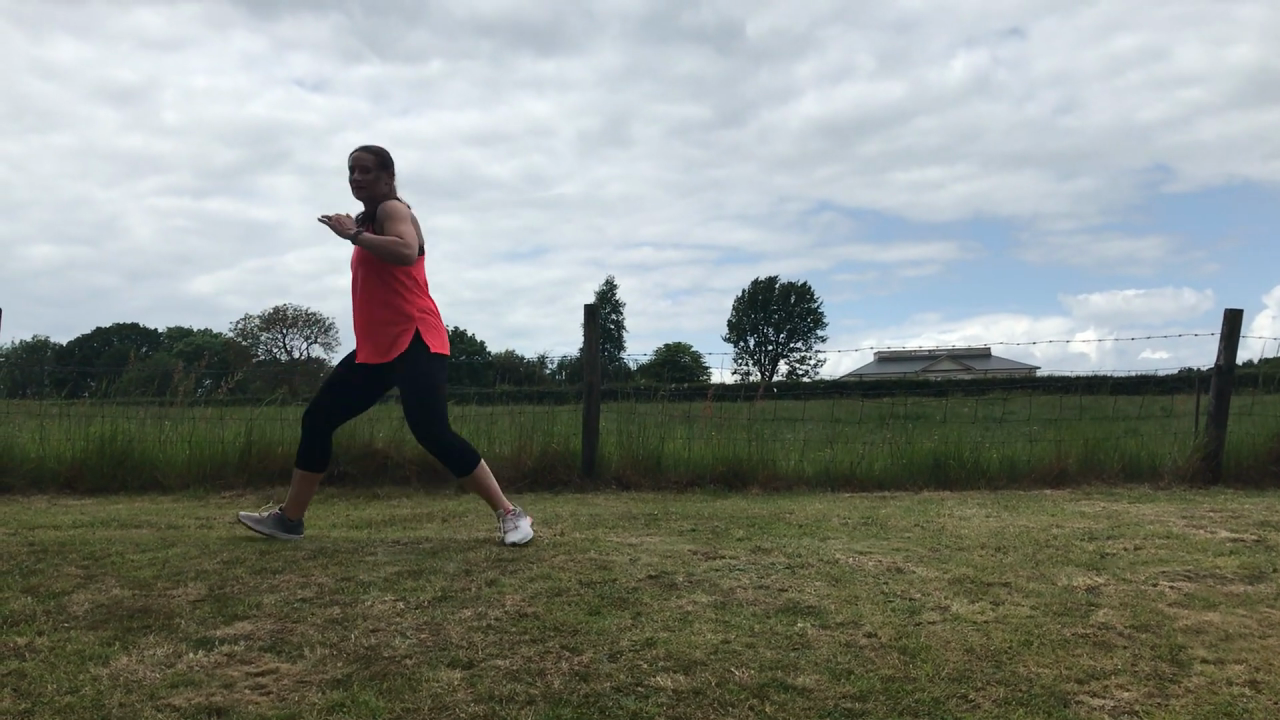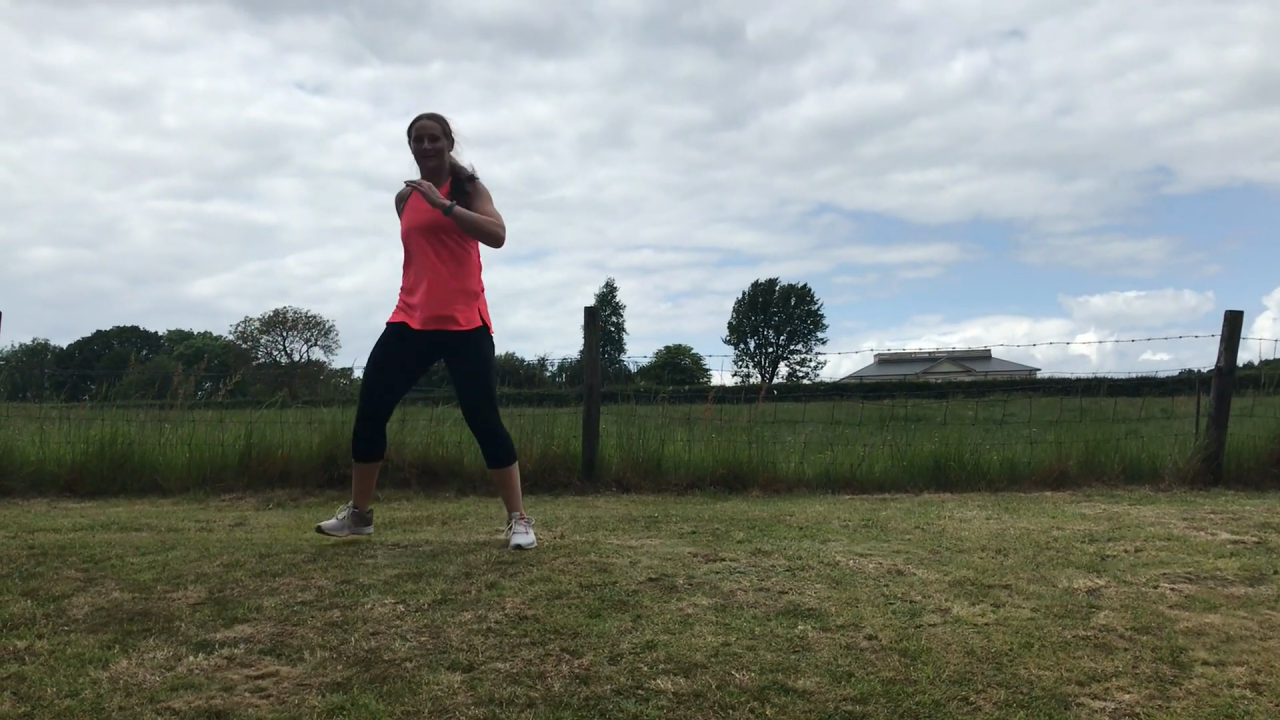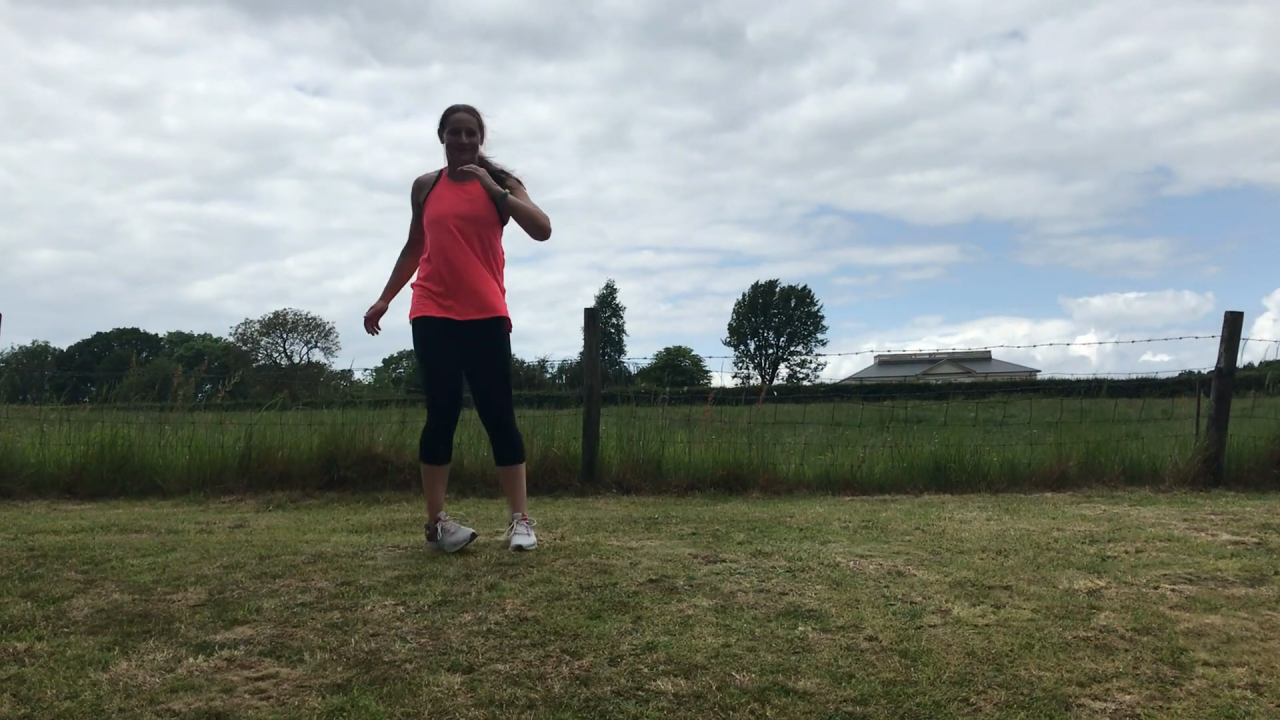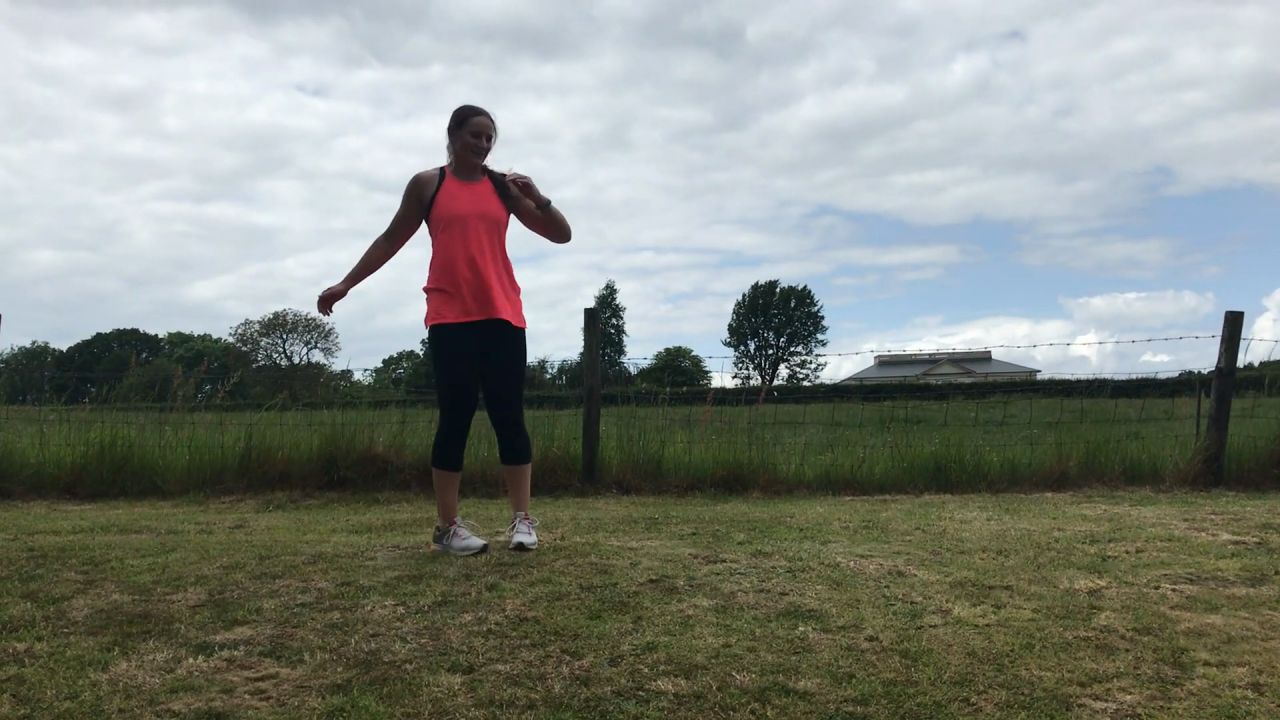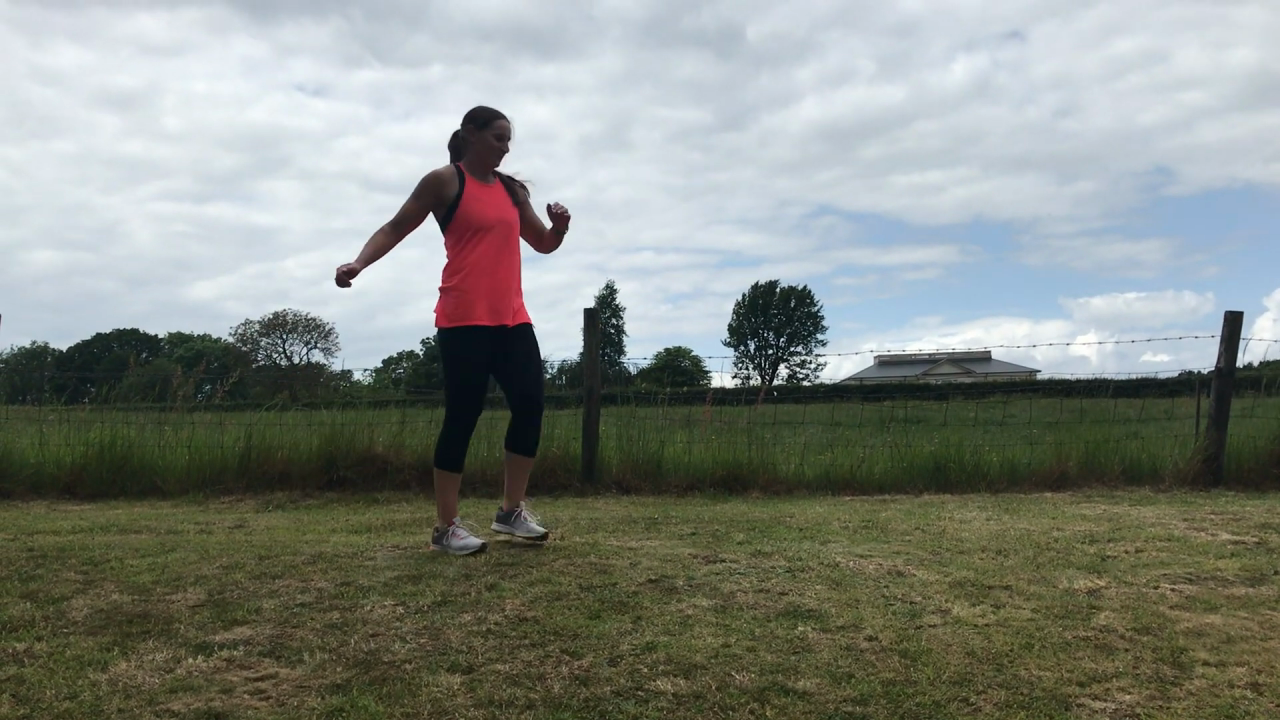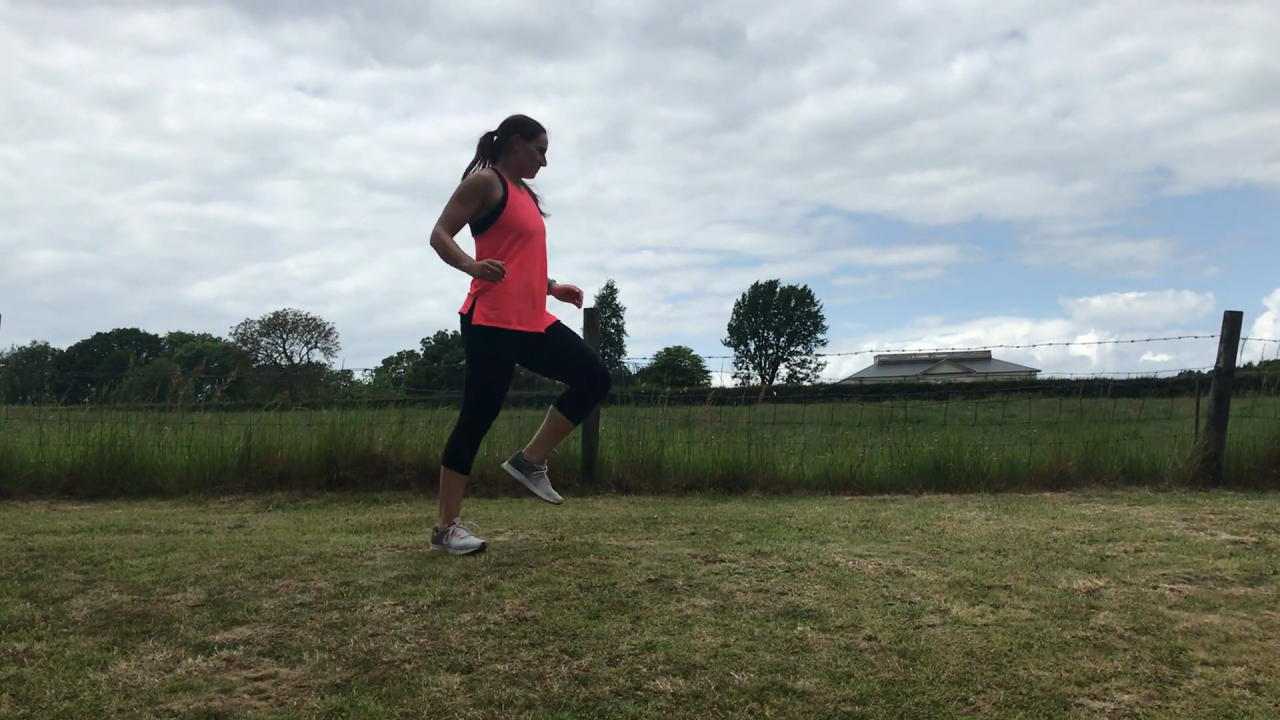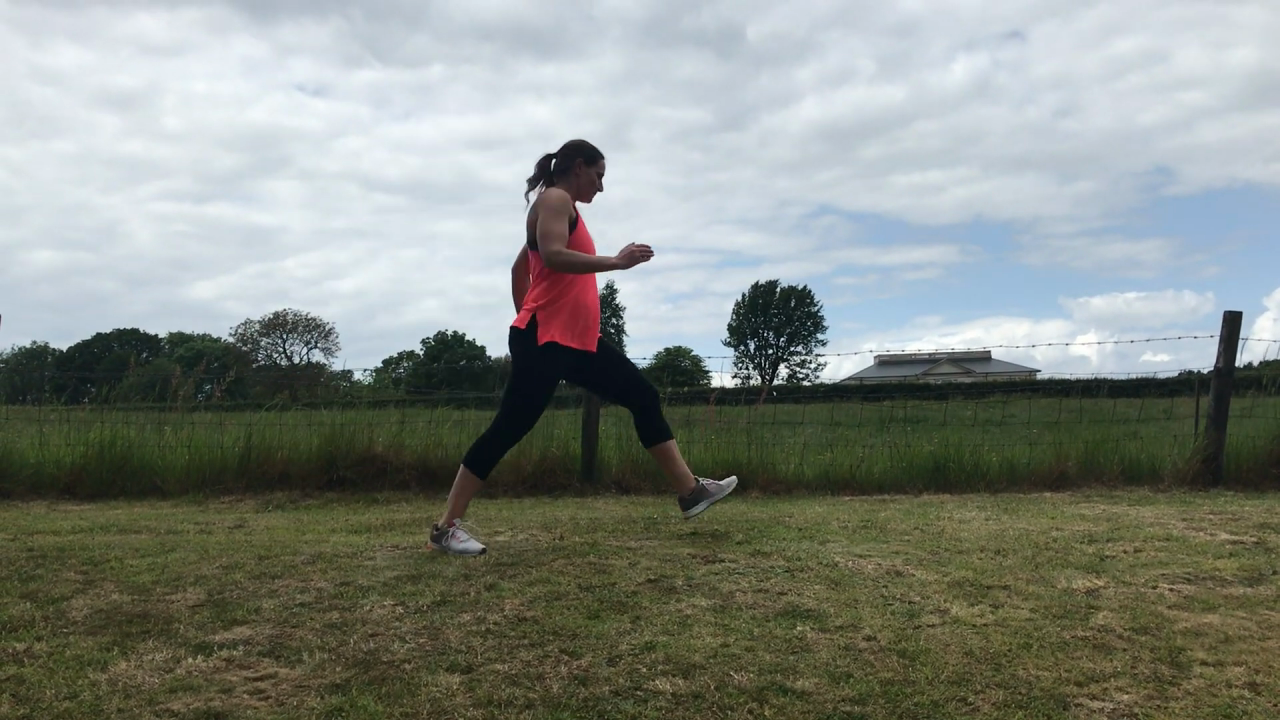
dt=0.2s
person 1, frame 1
left shoulder: (391, 211)
right shoulder: (373, 220)
left elbow: (406, 252)
left wrist: (353, 235)
left hip: (416, 343)
right hip: (375, 347)
left knee: (433, 434)
right knee: (317, 418)
left ankle: (511, 514)
right ankle: (288, 517)
person 1, frame 2
left shoulder: (466, 188)
right shoulder: (406, 197)
left elbow: (496, 235)
left wrist: (443, 204)
left hip: (464, 320)
right hip: (411, 321)
left knee: (483, 419)
right knee: (371, 407)
left ankle: (519, 518)
right ankle: (358, 509)
person 1, frame 3
left shoulder: (499, 181)
right shoulder: (426, 186)
left elbow: (542, 229)
right elbow: (415, 247)
left wrist: (495, 190)
right wrist: (382, 300)
left hip: (486, 312)
right hip: (433, 313)
left knee: (498, 413)
right knee: (443, 410)
left ankle: (520, 519)
right ankle: (437, 519)
person 1, frame 4
left shoulder: (506, 187)
right shoulder: (428, 183)
left elbow: (562, 234)
right elbow: (392, 239)
left wrist: (538, 199)
right wrist: (345, 283)
left hip: (503, 315)
right hip: (451, 315)
left knee: (508, 414)
right knee: (456, 415)
left ankle: (522, 518)
right ankle: (447, 526)
person 1, frame 5
left shoulder: (512, 190)
right shoulder: (444, 181)
left elbow: (546, 245)
right elbow: (393, 229)
left wrist: (559, 225)
right wrist: (358, 263)
left hip: (509, 317)
right hip: (462, 318)
left knee: (530, 403)
right knee: (463, 417)
left ankle: (513, 509)
right ankle: (445, 526)
person 1, frame 6
left shoulder: (523, 193)
right shoulder: (484, 181)
right elbow: (440, 235)
left wrist: (550, 287)
right wrist: (473, 264)
left hip: (532, 319)
right hip: (491, 319)
left knee: (594, 376)
right knee: (478, 417)
left ankle: (529, 461)
right ankle: (445, 526)
person 1, frame 7
left shoulder: (565, 207)
right shoulder: (555, 200)
left elbow: (521, 267)
right elbow: (548, 255)
left wrist: (525, 320)
right wrist: (615, 260)
left hip: (580, 340)
right hip: (548, 338)
left knee: (645, 398)
right knee: (510, 427)
left ankle: (691, 491)
right ankle: (446, 525)
